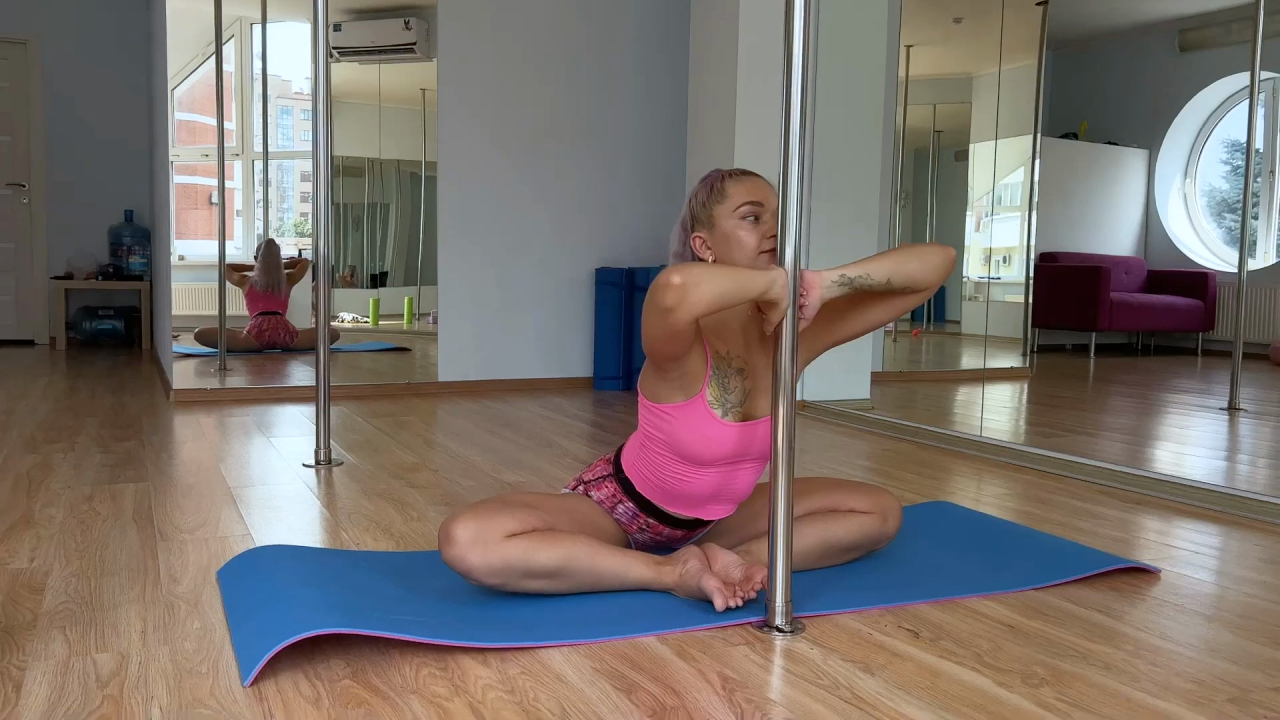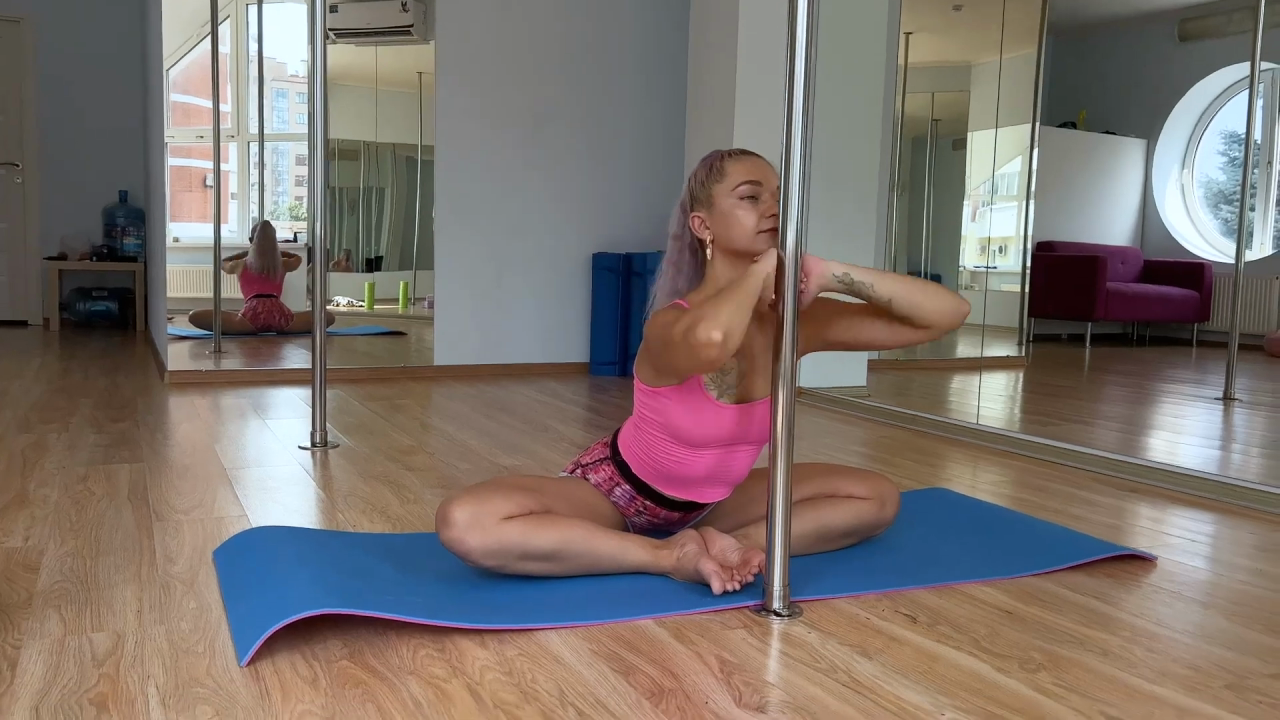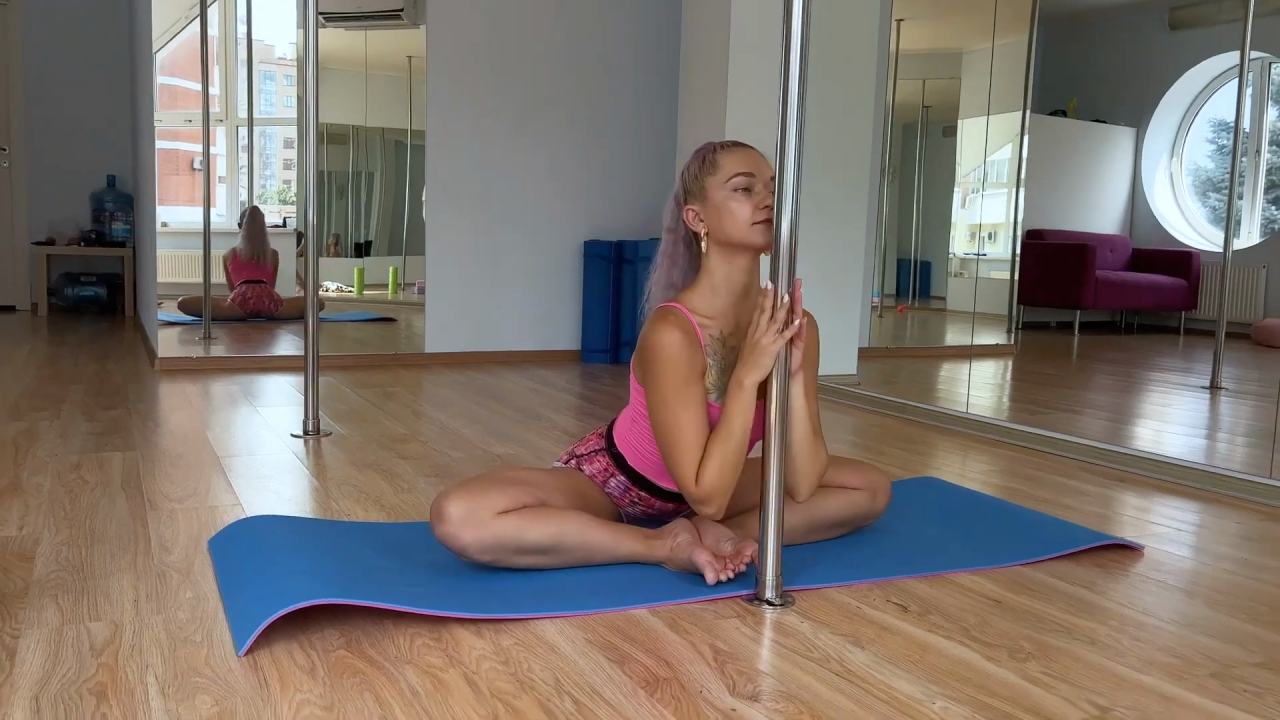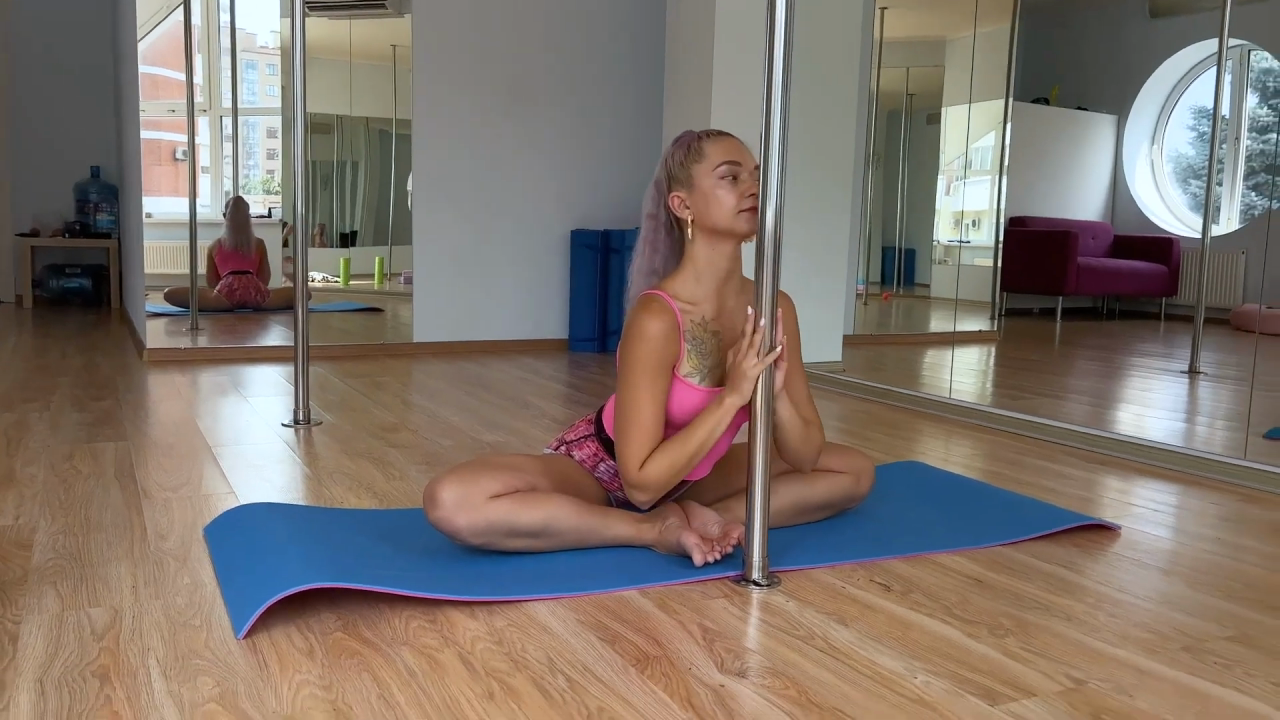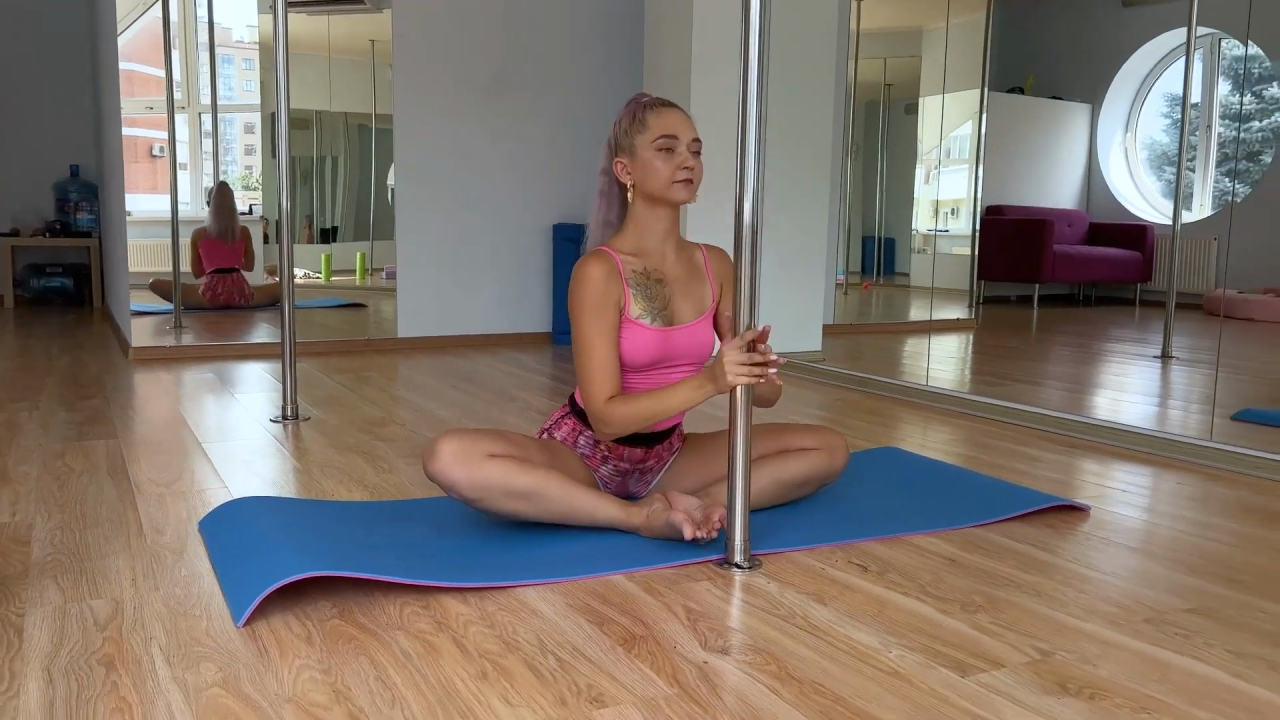
dt=0.5s
person 1, frame 1
left shoulder: (796, 333)
right shoulder: (681, 345)
left elbow: (939, 262)
right elbow: (675, 286)
left wrist: (826, 281)
right wrist: (773, 280)
left hip: (713, 519)
right hip: (616, 510)
left knee: (880, 512)
right knee: (467, 542)
left ankle: (727, 564)
right ankle: (672, 572)
person 1, frame 2
left shoulder: (797, 322)
right shoulder: (673, 326)
left elbow: (949, 314)
right elbow: (711, 341)
left wrist: (831, 275)
right wrist: (761, 269)
left hip: (706, 505)
right hip: (613, 493)
left knee: (877, 497)
right knee: (465, 523)
left ankle: (717, 545)
right ankle: (670, 555)
person 1, frame 3
left shoulder: (794, 327)
right shoulder: (672, 333)
left elbow: (801, 486)
right elbow: (709, 498)
left wrist: (790, 376)
right wrist: (749, 375)
left hip: (698, 490)
right hip: (610, 485)
left knee: (870, 488)
right knee: (458, 517)
left ankle: (712, 538)
right ankle: (667, 547)
person 1, frame 4
left shoulder: (775, 310)
right shoulder: (656, 318)
left elbow: (805, 457)
right elbow: (641, 483)
left wrist: (774, 391)
right wrist: (732, 396)
left hip: (685, 478)
right hip: (598, 471)
left knee: (854, 472)
right knee: (450, 503)
left ankle: (707, 518)
right ankle: (656, 530)
person 1, frame 5
left shoulder: (714, 264)
right shoulder: (599, 271)
left elbow: (769, 393)
right elbow: (606, 416)
left wrist: (753, 368)
right wrist: (710, 381)
left hip: (664, 456)
right hip: (583, 455)
left knee: (829, 449)
right knee: (447, 458)
right ankle: (640, 516)
